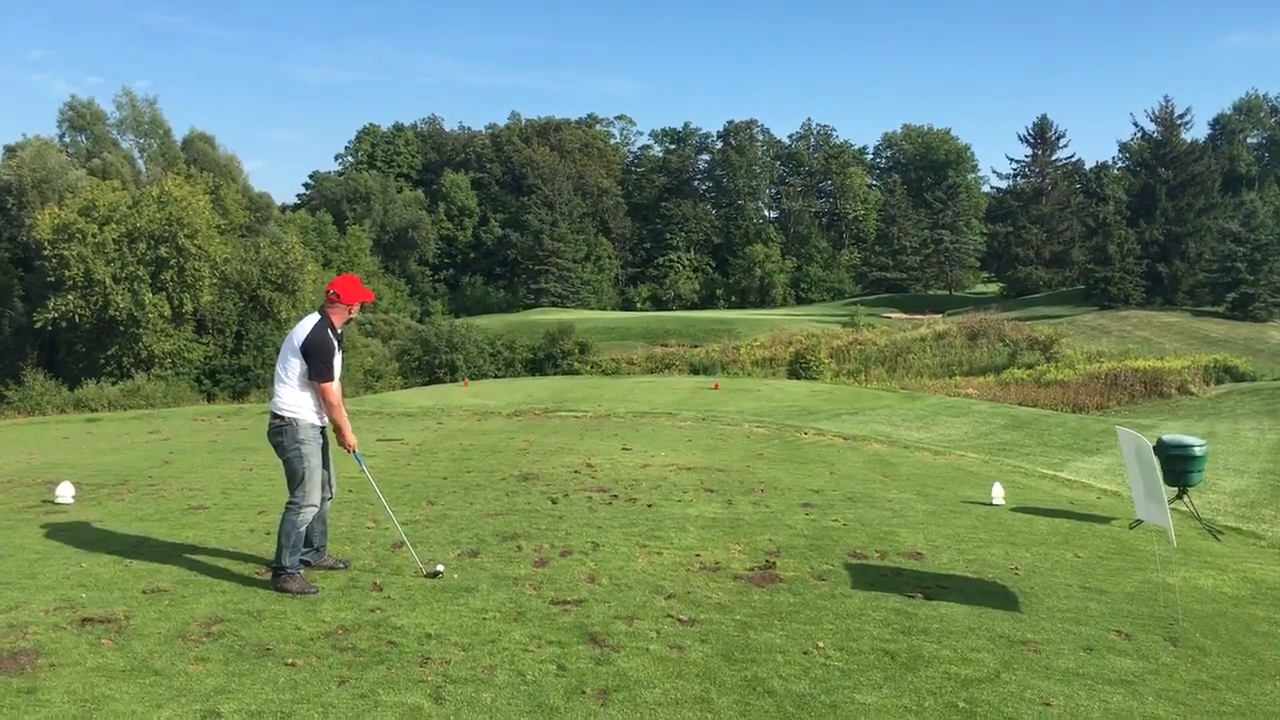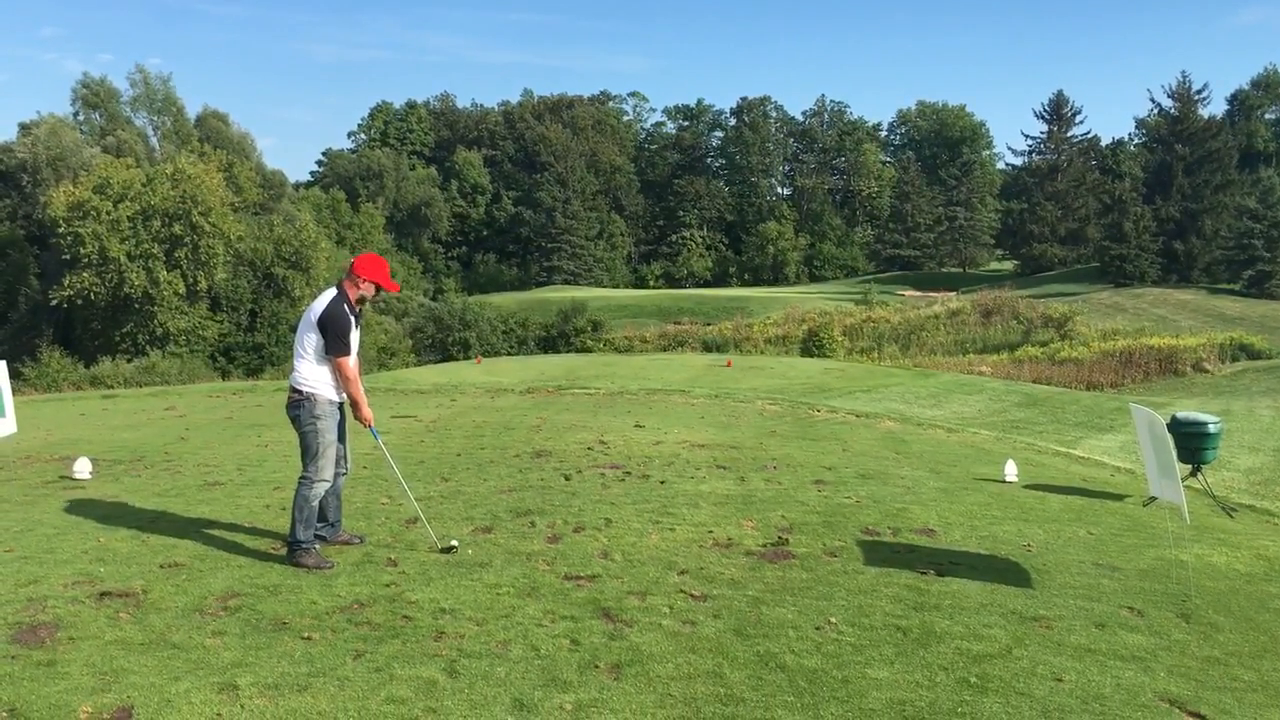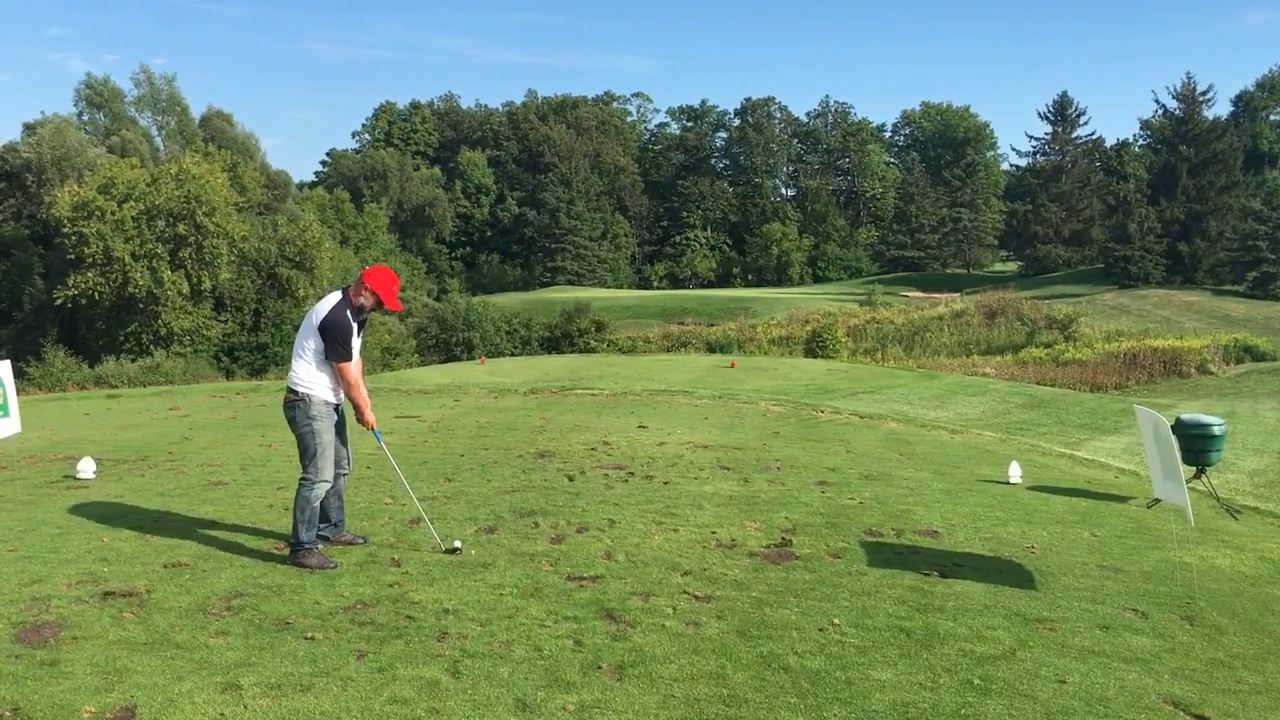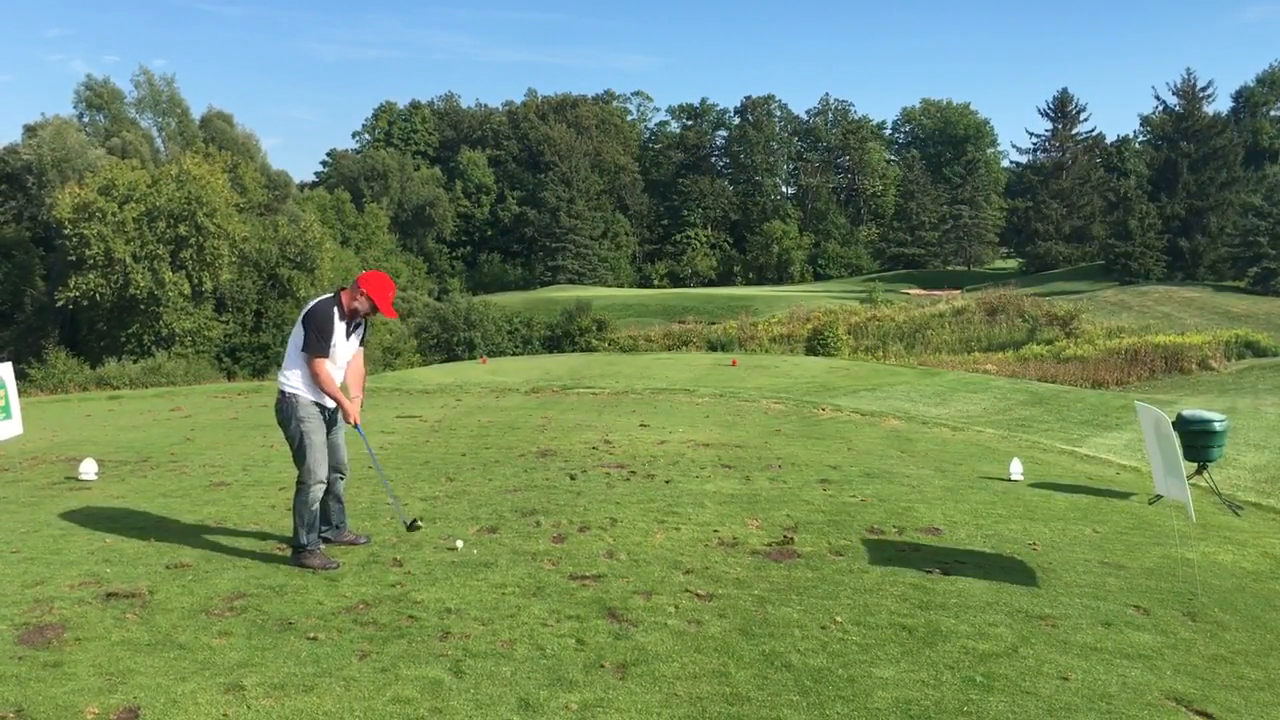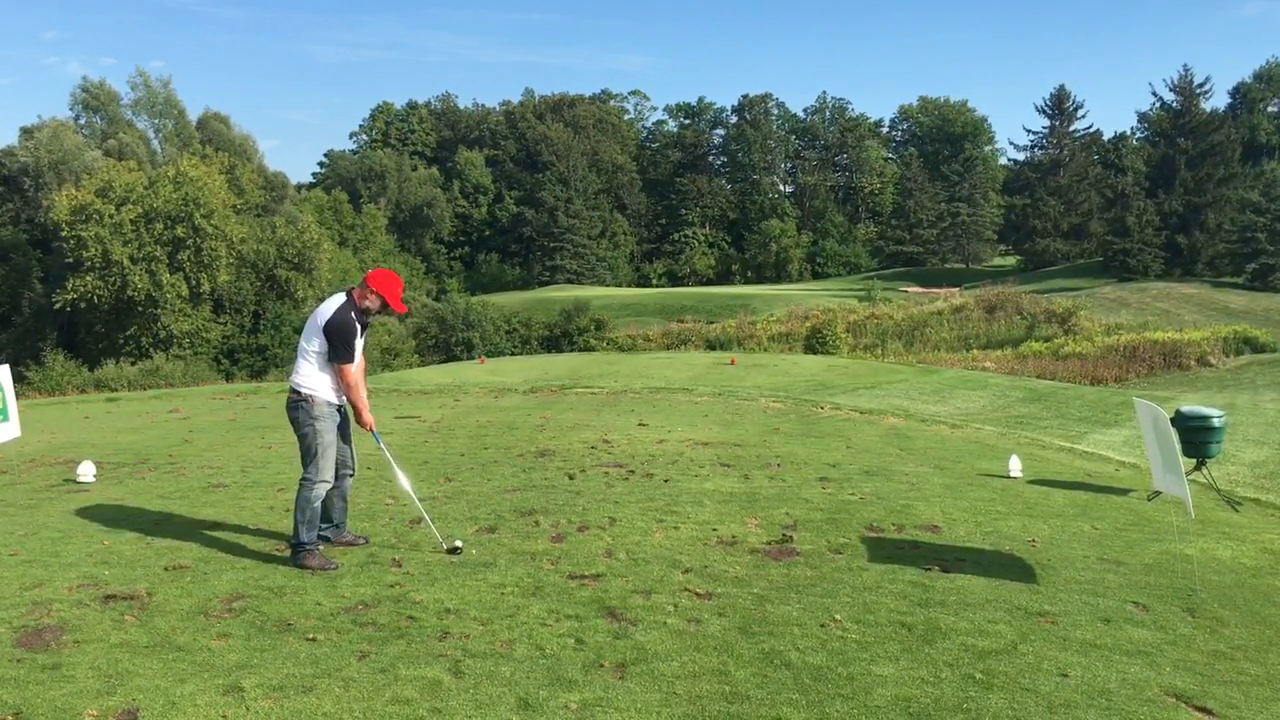
dt=1s
person 1, frame 1
left shoulder: (326, 329)
right shoulder: (319, 338)
left elbow: (333, 384)
right elbow: (327, 394)
left wrist: (342, 424)
right wrist: (345, 430)
left hip: (311, 424)
right hip: (295, 426)
left knee: (323, 492)
right knee: (306, 500)
left ankle: (312, 554)
right ankle: (285, 572)
person 1, frame 2
left shoulder: (348, 306)
right shoulder: (335, 312)
left elbow: (351, 359)
right elbow: (344, 370)
left wrist: (359, 399)
right wrist: (361, 405)
left hip: (329, 400)
right hip: (313, 401)
left knee: (336, 468)
right knee: (318, 475)
left ankle: (328, 529)
right ankle: (300, 547)
person 1, frame 3
left shoulder: (354, 310)
right shoulder: (338, 317)
left elbow: (354, 358)
right elbow: (345, 374)
left wrist: (364, 398)
right wrist: (363, 409)
left hip: (329, 400)
right hip: (309, 401)
left knee: (338, 467)
right knee: (318, 474)
left ankle: (331, 529)
right ankle: (302, 548)
person 1, frame 4
left shoulder: (357, 319)
right shoulder: (322, 314)
left elbow: (355, 361)
right elbow: (317, 368)
left wrist: (355, 399)
right wrist: (344, 403)
left hip: (326, 404)
right hip: (300, 402)
left knee: (336, 470)
right knee: (314, 476)
left ankle: (332, 530)
right ankle: (304, 548)
person 1, frame 5
left shoulder: (357, 312)
right shoulder: (342, 319)
left elbow: (357, 358)
right elbow: (346, 375)
left wrist: (363, 400)
right wrist: (362, 411)
left hip: (332, 402)
right hip: (313, 402)
left knee: (344, 468)
right knee: (319, 476)
left ankle: (332, 530)
right ankle: (303, 548)
